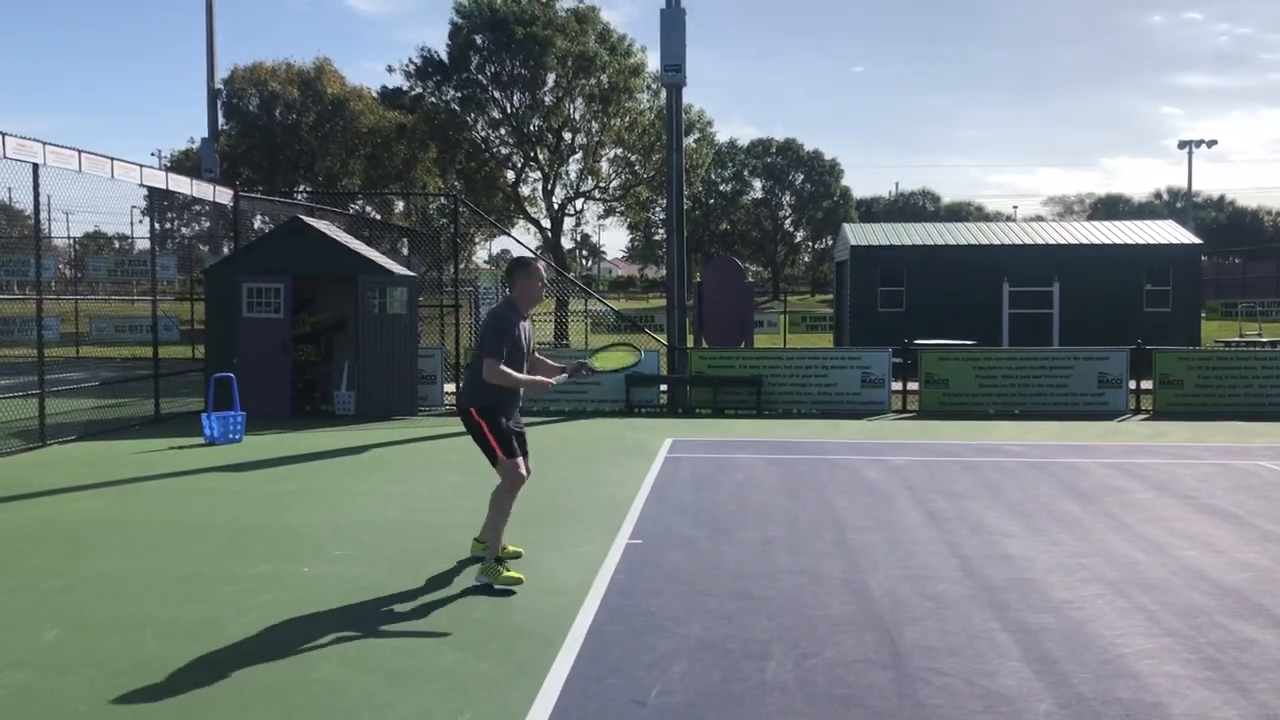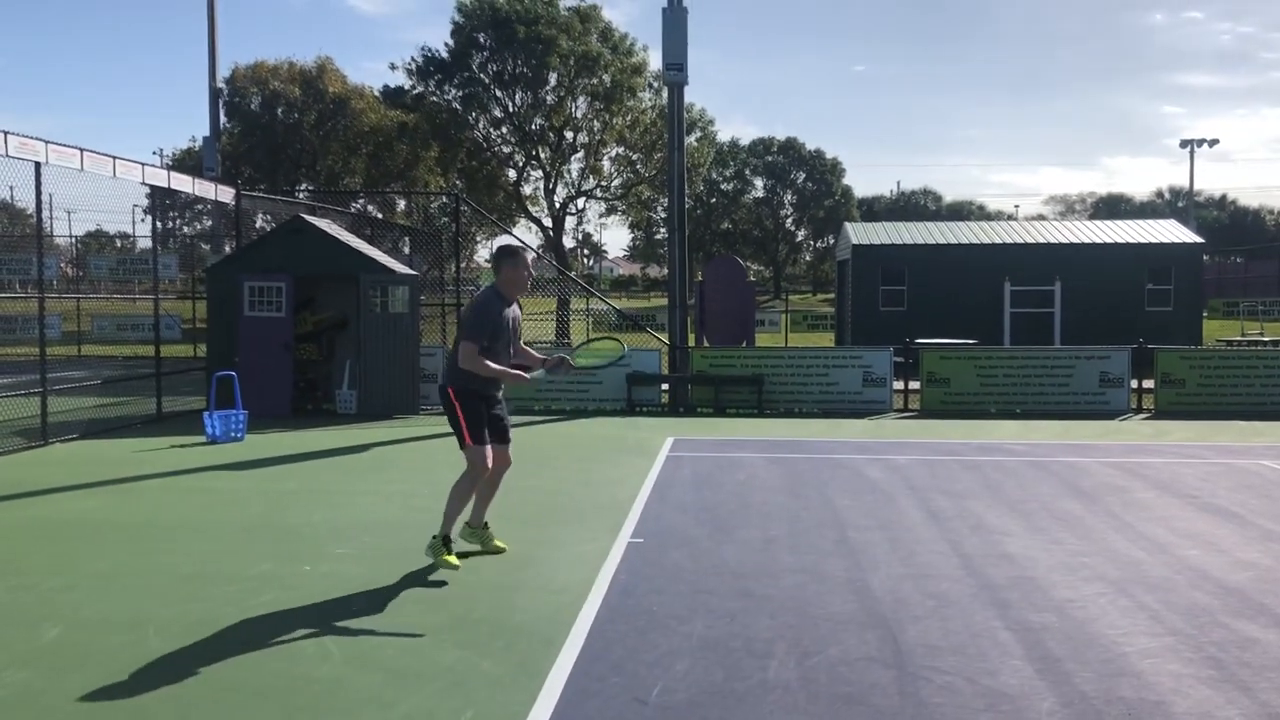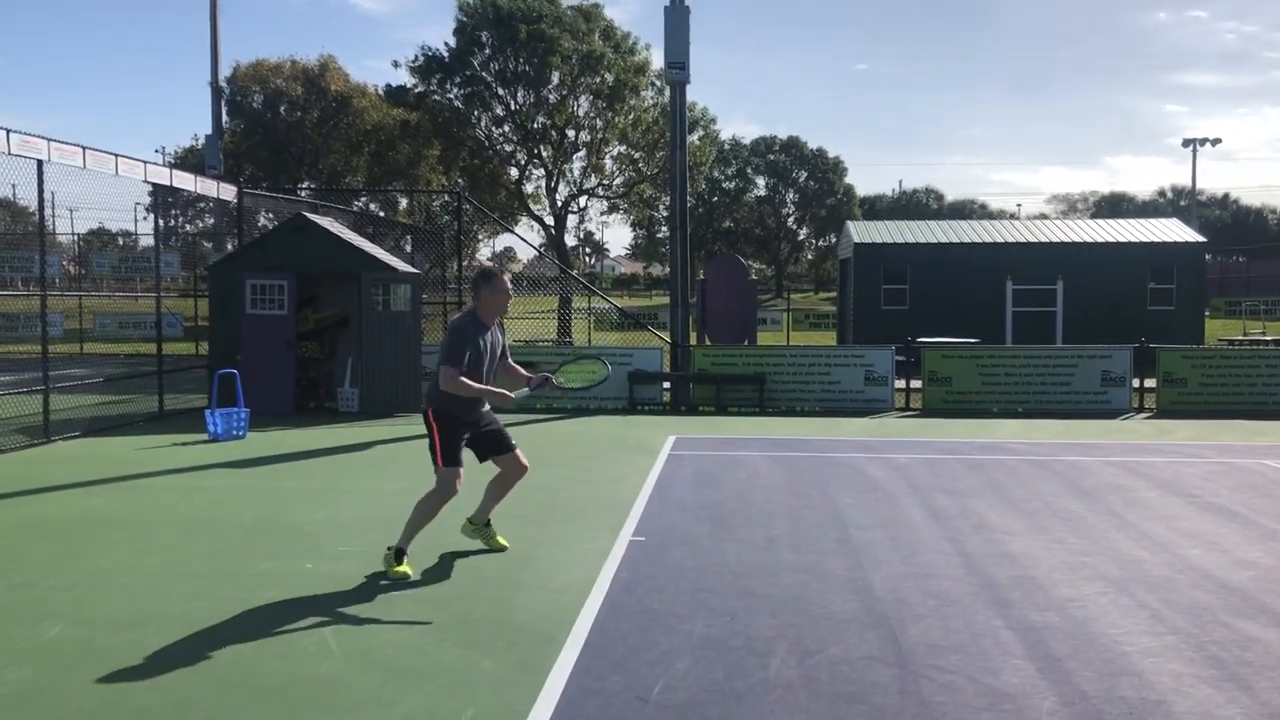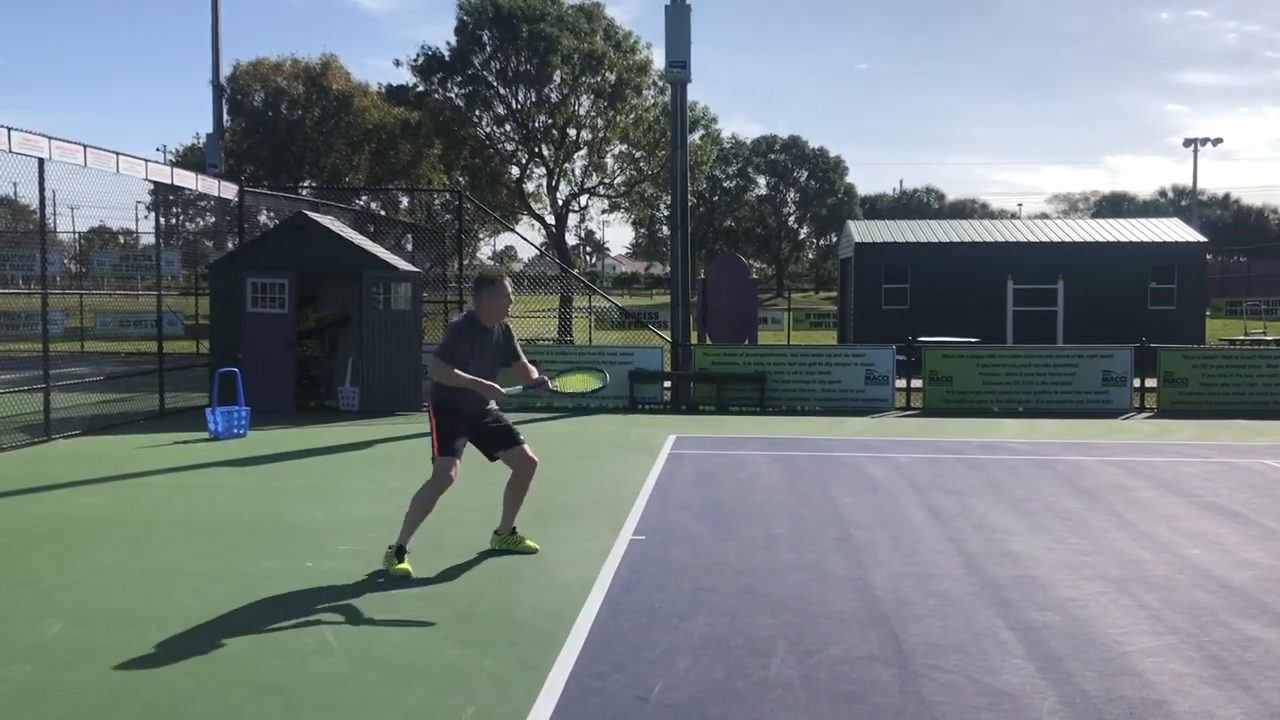
dt=0.2s
person 1, frame 1
left shoulder: (523, 318)
right shoulder: (501, 319)
left elbow: (531, 359)
right elbow: (491, 373)
left wrist: (565, 369)
right wrist: (535, 382)
left hip: (505, 407)
right hip: (481, 407)
left knee: (519, 475)
right knee: (514, 477)
left ankle: (485, 539)
right ankle: (490, 565)
person 1, frame 2
left shoulder: (514, 306)
right shoulder: (484, 306)
left elbow: (516, 348)
right elbow: (466, 359)
left wrist: (546, 361)
right wrist: (509, 374)
left hip: (491, 394)
right hip: (463, 392)
left knee: (501, 463)
right knee: (480, 466)
left ankle: (475, 526)
right ankle: (441, 539)
person 1, frame 3
left shoulder: (497, 327)
right shoulder: (463, 329)
left elbow: (505, 364)
right elbow: (447, 381)
left wrist: (531, 379)
right wrist: (492, 393)
left hip: (478, 413)
right hip: (446, 414)
left knee: (517, 467)
right knee: (448, 486)
left ankle: (477, 522)
right ankle: (398, 551)
person 1, frame 4
left shoulder: (503, 330)
right shoulder: (461, 328)
left elbow: (522, 366)
right elbow: (437, 371)
left wrist: (534, 379)
right wrist: (483, 385)
left hip: (484, 410)
right hip: (447, 409)
left knee: (527, 464)
right knee: (445, 476)
left ankle: (504, 532)
right ankle: (398, 548)
